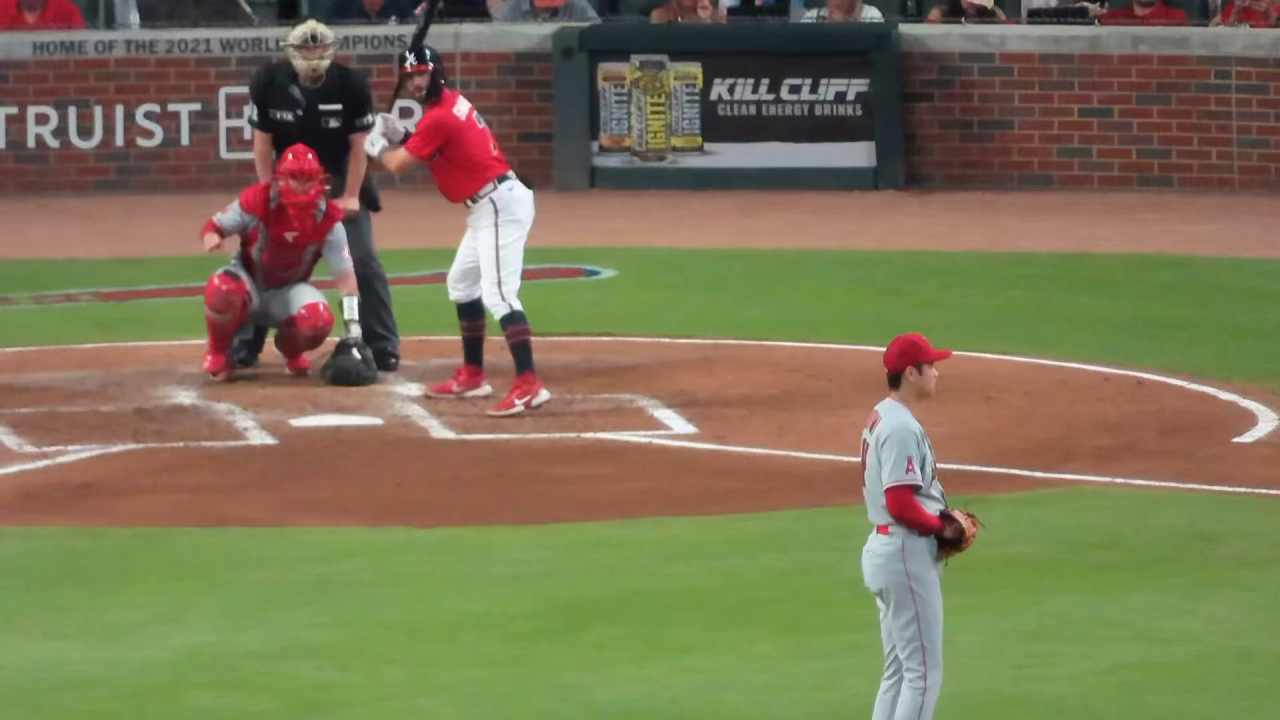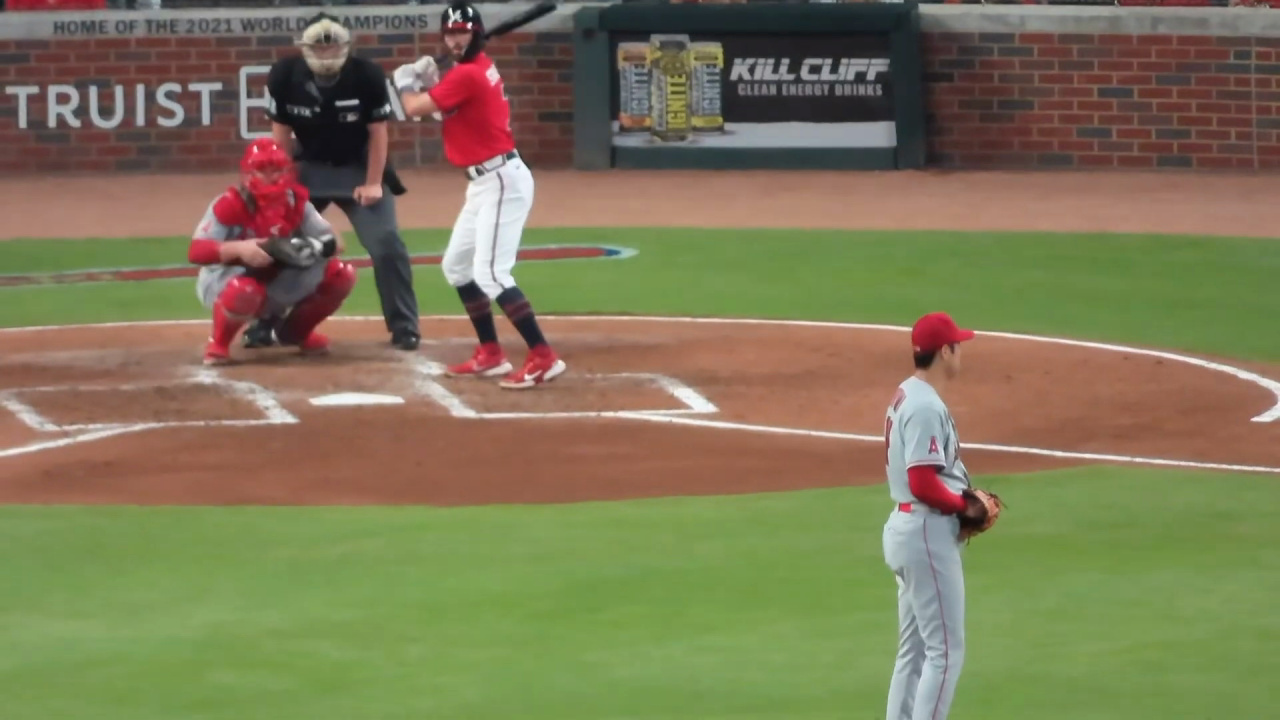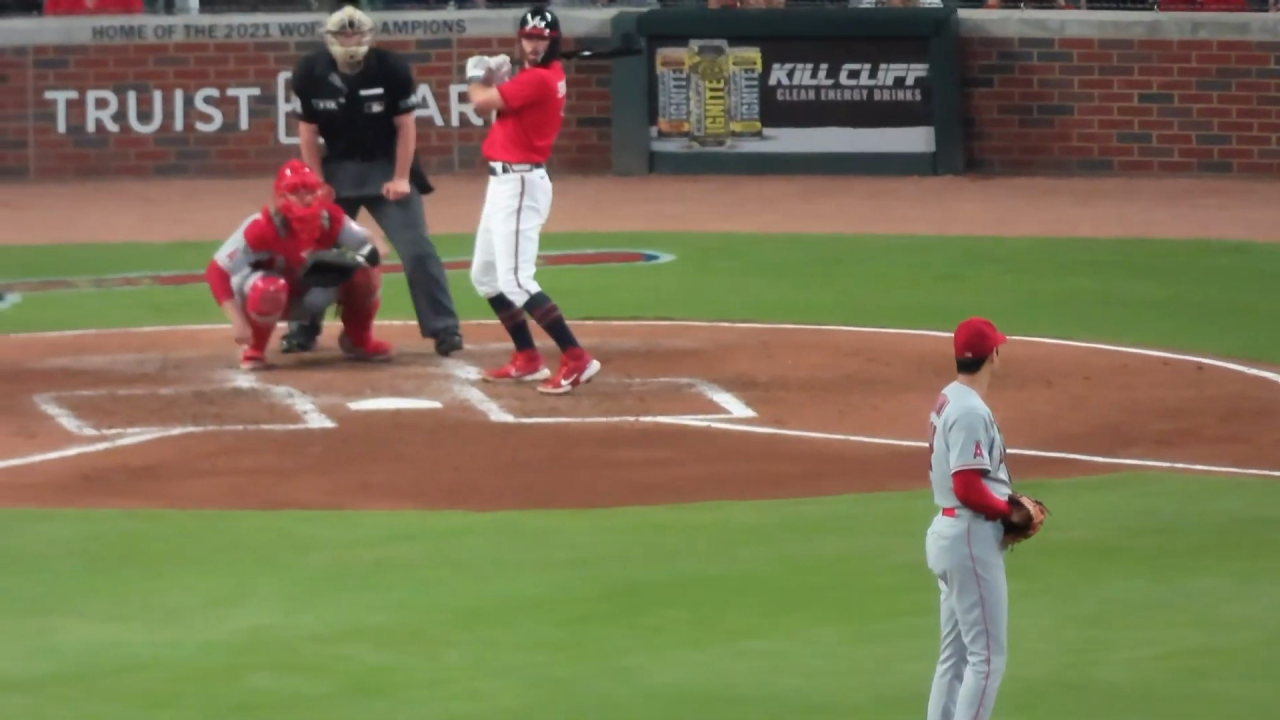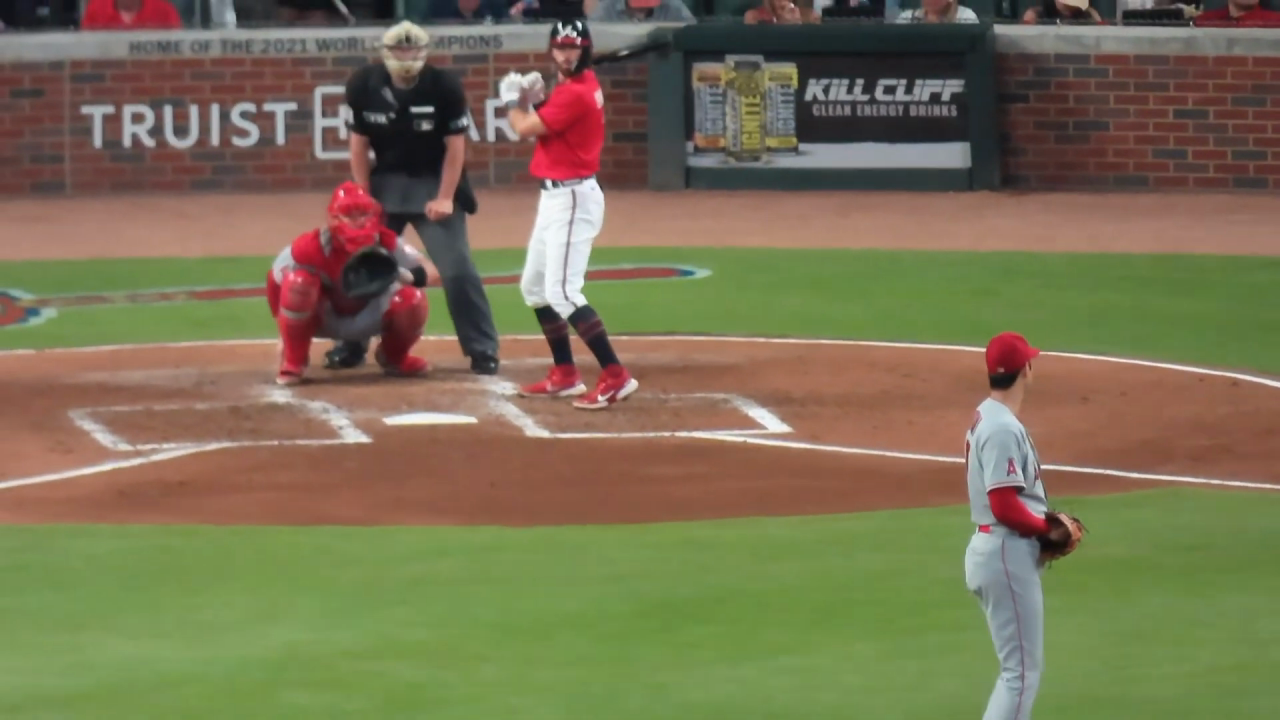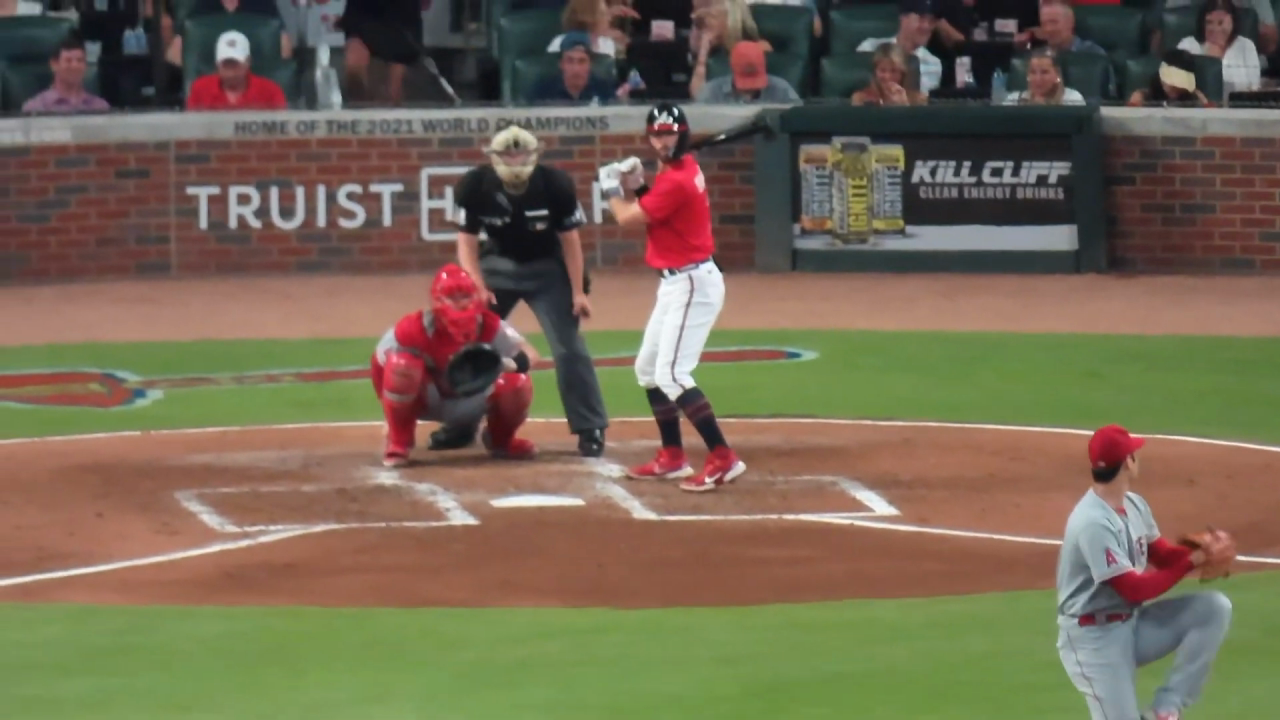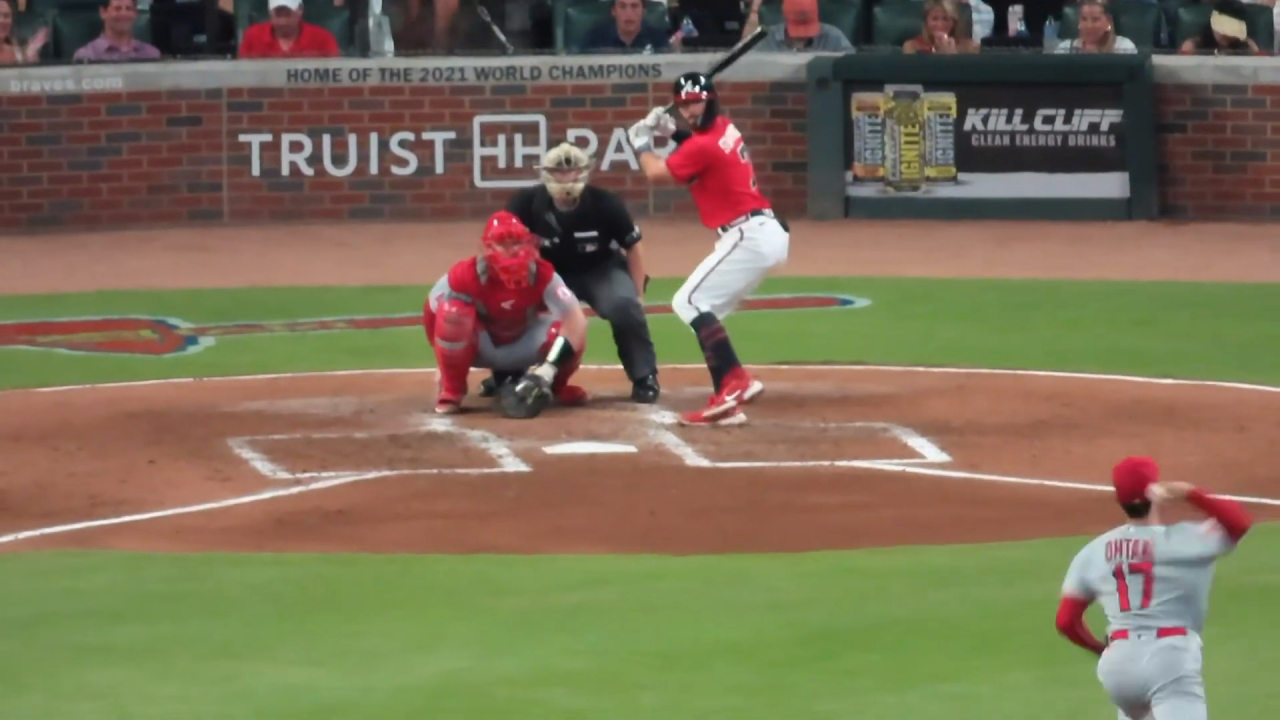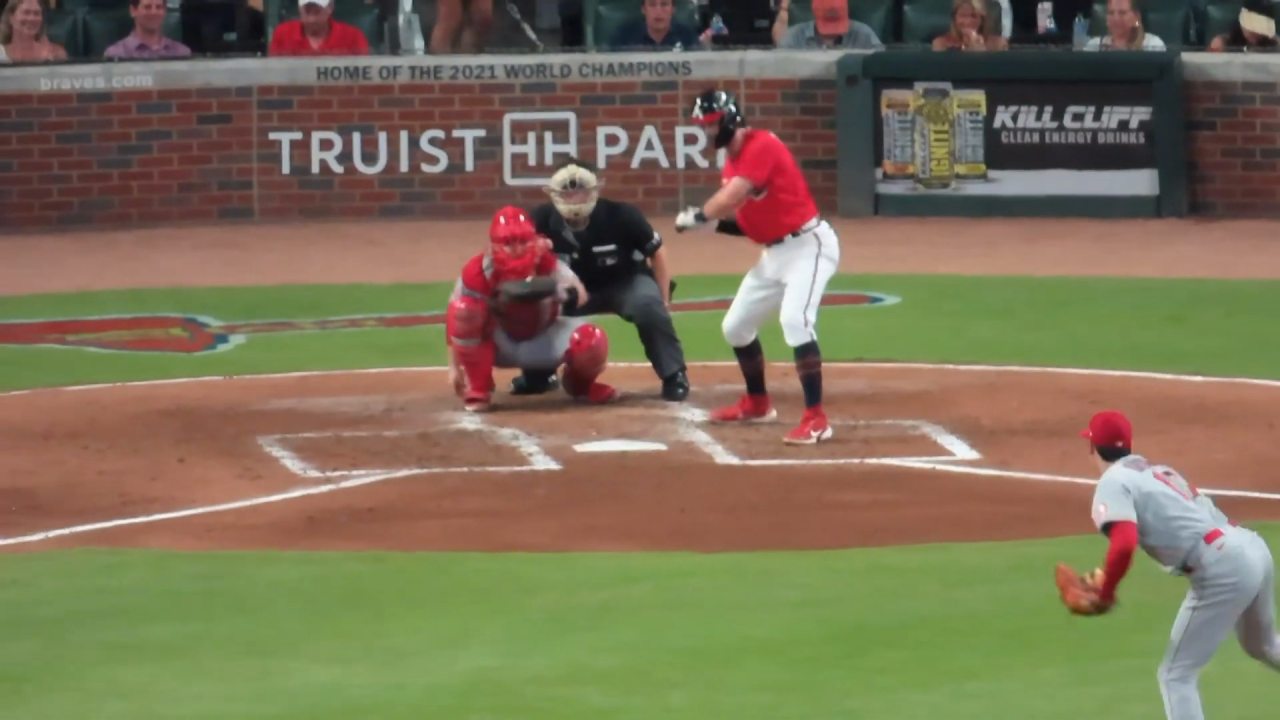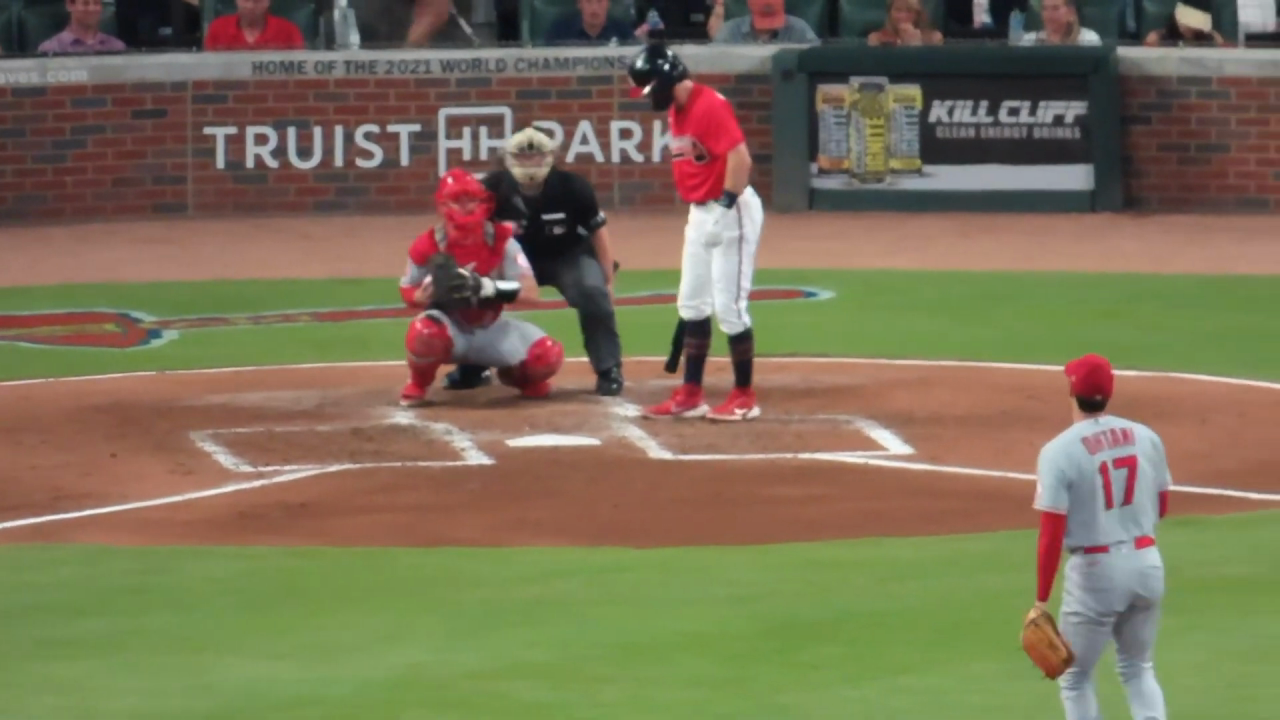
dt=0.7s
person 1, frame 1
left shoulder: (437, 117)
right shoulder: (449, 101)
left elbow: (398, 164)
right elbow: (426, 144)
left wrist: (377, 146)
right wrist: (399, 133)
left hip: (500, 204)
right hip: (493, 203)
left knee: (499, 294)
right knee: (462, 282)
left ankle: (528, 385)
right ankle: (471, 375)
person 1, frame 2
left shoulder: (468, 74)
right shoulder: (476, 68)
left elbow: (415, 108)
right elbow: (448, 103)
left wrist: (404, 83)
right wrist: (431, 82)
left hip: (501, 181)
right hip: (486, 182)
left knee: (490, 274)
right knee: (456, 265)
left ankle: (543, 357)
right ankle: (490, 355)
person 1, frame 3
left shoulder: (539, 78)
right shoulder: (541, 75)
left elbow: (481, 101)
right elbow: (507, 103)
left wrist: (475, 74)
right wrist: (499, 78)
left hip: (519, 184)
right hip: (504, 182)
left knee: (514, 281)
right knee: (484, 276)
left ankle: (576, 358)
right ankle: (528, 359)
person 1, frame 4
left shoulder: (575, 92)
right shoulder: (576, 84)
left elbow: (524, 129)
right elbow: (549, 121)
left wrist: (510, 97)
right wrist: (536, 98)
left hip: (572, 198)
right hip: (556, 197)
left knee: (561, 292)
right knee: (534, 286)
left ankle: (616, 376)
right ankle: (565, 374)
person 1, frame 5
left shoulder: (677, 179)
right shoulder: (678, 169)
left elbow: (628, 218)
right elbow: (653, 208)
left wrist: (610, 187)
right wrist: (636, 184)
left hip: (692, 284)
right hip: (677, 283)
left knee: (671, 374)
right knee: (648, 368)
left ankle: (723, 458)
right ankle: (673, 457)
person 1, frame 6
left shoulder: (704, 146)
right shoulder: (723, 127)
left elbow: (656, 173)
left wrist: (641, 143)
right wrist: (671, 131)
left hip: (749, 236)
right hip: (764, 234)
left knee: (688, 302)
right knee: (704, 313)
left ankle: (737, 380)
right ankle: (725, 403)
person 1, frame 7
left shoulder: (762, 145)
right shoulder: (730, 163)
left elbow: (731, 197)
right elbow: (742, 218)
left wrist: (695, 216)
right wrist: (709, 220)
left hip: (809, 244)
right hip: (774, 252)
left knee: (795, 320)
right knee: (735, 327)
left ankle: (816, 418)
right ankle: (757, 401)
person 1, frame 8
left shoulder: (710, 105)
right shoulder: (676, 109)
left elbow: (740, 159)
left wrist: (723, 210)
right wrist: (705, 213)
left hip: (731, 212)
right hip: (701, 213)
left knee: (728, 307)
right knee: (692, 303)
left ankle: (744, 396)
right ankle: (690, 396)
person 2, frame 1
left shoulder: (881, 418)
right shoulder: (902, 428)
right elbow: (901, 505)
left wrist: (937, 523)
right wrist: (942, 527)
left hip: (887, 549)
right hip: (905, 554)
left knee: (898, 668)
right knee: (923, 670)
person 2, frame 2
left shoulder: (906, 395)
right shoulder: (927, 406)
right elbow: (923, 484)
left wrist: (959, 501)
right wrist: (965, 506)
left hip: (908, 526)
right hip: (927, 532)
left knee: (915, 649)
right knee: (945, 649)
person 2, frame 3
left shoulder: (948, 400)
right shoulder: (971, 410)
right elbow: (968, 488)
left wrist: (1005, 508)
right wrist: (1011, 510)
left hip: (950, 531)
right hip: (970, 538)
left knee: (956, 654)
right knee: (987, 654)
person 2, frame 4
left shoulder: (986, 416)
right shoulder: (1005, 427)
right elbow: (1006, 507)
left wrist: (1042, 526)
right wrist: (1049, 528)
left hip: (994, 551)
right hip: (1007, 555)
left knee: (1015, 668)
right knee: (1022, 671)
person 2, frame 5
left shoulder: (1133, 504)
right shoulder: (1093, 522)
left elbow: (1161, 554)
right elbow: (1135, 589)
left wrist: (1203, 550)
right wrist: (1191, 562)
left hip: (1130, 628)
right hip: (1093, 643)
left knee: (1216, 607)
person 2, frame 6
left shoulder: (1094, 552)
right shoulder: (1187, 541)
left elbow: (1065, 621)
right wrist: (1188, 493)
left hip: (1117, 667)
right hip: (1173, 667)
person 2, frame 7
left shoulder: (1111, 487)
right shoulder: (1154, 470)
left elbow: (1123, 544)
left wrist: (1104, 594)
left hip: (1222, 573)
right hip: (1251, 549)
left knee: (1175, 676)
person 2, frame 8
left shoulder: (1058, 451)
right shoulder: (1147, 437)
left elbow: (1052, 533)
right elbow: (1161, 507)
left wrist: (1041, 601)
left hip: (1095, 573)
right hip: (1147, 565)
left knee: (1076, 681)
right knee: (1136, 669)
person 3, frame 1
left shoulder: (351, 84)
right shoulder: (268, 82)
left elbow: (359, 144)
right elbow: (262, 141)
left wrist: (351, 195)
left hip: (338, 183)
left knee: (363, 263)
left ankle: (384, 347)
right ankle: (246, 343)
person 3, frame 2
left shoulder: (368, 75)
right shoulder: (284, 75)
left elbow: (378, 132)
right elbow: (281, 132)
left wrist: (374, 183)
left hip: (358, 168)
right hip: (308, 168)
left knee: (387, 245)
left ankle: (405, 326)
right ankle: (264, 323)
person 3, frame 3
left shoulder: (391, 68)
right shoulder: (309, 72)
left elbow: (406, 125)
right elbow: (308, 131)
left wrist: (401, 177)
left hip: (386, 167)
right hip: (337, 169)
left knee: (416, 248)
left ankle: (445, 329)
right ankle: (304, 328)
person 3, frame 4
left shoulder: (444, 87)
right shoulder: (363, 84)
left elbow: (455, 145)
right elbow: (359, 143)
left wrist: (445, 198)
right wrist: (365, 195)
left hip: (434, 184)
right hip: (385, 183)
left knee: (457, 268)
left ankle: (483, 349)
right ankle: (352, 345)
person 3, frame 5
left shoulder: (555, 184)
right shoulder: (474, 185)
left elbow: (570, 239)
right elbow: (466, 241)
left wrist: (579, 291)
right wrist: (477, 287)
left hip: (547, 268)
right hip: (497, 265)
left knee: (570, 347)
left ankle: (592, 429)
right ankle: (460, 424)
person 3, frame 6
left shoulder: (606, 204)
right shoulder: (525, 203)
left elbow: (633, 246)
left wrist: (638, 295)
left hip: (601, 269)
right hip: (550, 271)
left knee: (624, 306)
left ankle: (644, 377)
right ankle: (507, 373)
person 3, frame 7
left shoulder: (622, 216)
right shoulder: (542, 220)
left elbow: (656, 252)
left wrist: (664, 300)
left hip: (627, 280)
left knee: (648, 307)
left ankle: (674, 375)
right ankle: (539, 374)
person 3, frame 8
left shoulder: (572, 186)
right shoulder: (493, 187)
left elbow: (598, 230)
left wrist: (608, 280)
left hip: (570, 254)
left knee: (592, 293)
left ankle: (609, 369)
right ankle: (473, 368)
person 4, frame 1
left shoulder: (328, 219)
right shoulder: (256, 200)
left elbow: (345, 275)
right elbow: (213, 227)
left wrist: (353, 328)
right wrist: (211, 238)
left hip: (288, 293)
right hip: (250, 289)
left knee: (319, 320)
right knee: (222, 289)
left ankle: (291, 350)
right ankle: (219, 353)
person 4, frame 2
left shoulder: (295, 200)
right shoulder: (229, 205)
left elbow: (334, 241)
right elbow: (195, 252)
right wrist: (238, 248)
left hip: (275, 283)
right hip: (224, 287)
left knee: (344, 276)
right knee: (246, 291)
left ankle: (295, 331)
right ankle: (219, 343)
person 4, frame 3
left shoulder: (332, 219)
right shoulder: (262, 228)
left elbow: (378, 249)
right elbow: (216, 270)
left wrist: (361, 260)
right wrist: (235, 318)
left hip: (311, 295)
right hip: (266, 297)
left knee: (364, 273)
right knee: (271, 287)
left ankle: (357, 341)
right ankle: (254, 348)
person 4, frame 4
left shoulder: (385, 242)
right shoulder: (310, 247)
left elbow: (431, 272)
right elbow: (274, 281)
left wrist: (406, 276)
right wrist: (285, 337)
left hip: (366, 317)
right hip: (324, 318)
left knee: (413, 300)
right knee: (297, 282)
left ankle: (394, 358)
right ankle: (293, 361)
person 4, frame 5
left shoulder: (488, 324)
right shoulder: (413, 329)
left elbow: (530, 354)
right elbow: (379, 364)
left wrist: (508, 364)
right wrist: (392, 418)
left hip: (471, 402)
right hip: (427, 401)
left knee: (518, 384)
right knee: (400, 364)
left ankle: (500, 440)
right ankle: (399, 443)
person 4, frame 6
left shoulder: (542, 275)
right shoulder: (465, 276)
left elbow: (577, 320)
right elbow: (432, 312)
left wrist: (549, 368)
right wrist: (444, 360)
left hip: (522, 344)
right hip: (479, 347)
left knee: (570, 334)
right knee: (451, 312)
left ankle: (554, 387)
right ankle: (452, 390)
person 4, frame 7
left shoulder: (547, 264)
right shoulder: (475, 272)
left elbow: (579, 294)
right elbow: (454, 315)
left wrist: (561, 292)
right wrist: (454, 367)
left hip: (543, 342)
right hip: (500, 345)
left knee: (592, 342)
right knee: (464, 309)
left ankle: (579, 384)
right ankle: (480, 389)
person 4, frame 8
left shoulder: (501, 239)
right shoulder: (426, 246)
left elbow: (530, 290)
right elbow: (409, 293)
left wrist: (488, 287)
right wrist: (426, 293)
left hip: (491, 331)
right hip: (448, 333)
left knee: (549, 356)
right knee: (424, 333)
left ankle: (516, 375)
right ankle: (418, 384)
